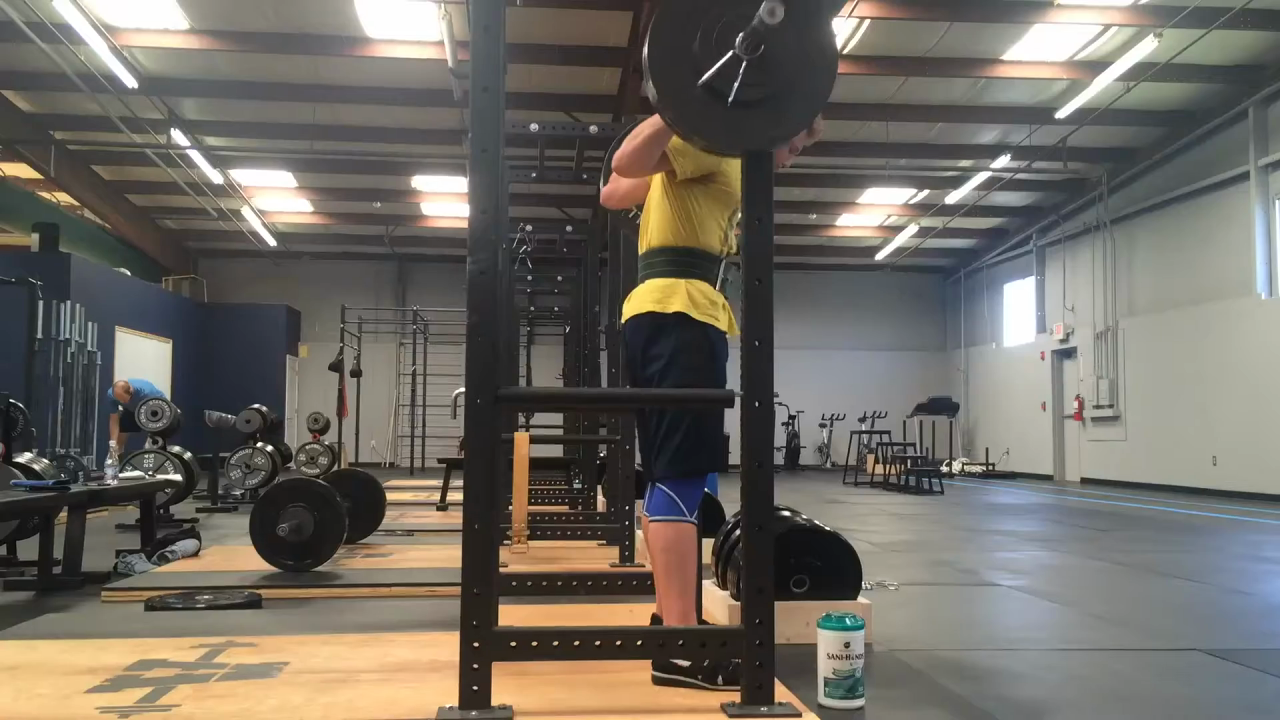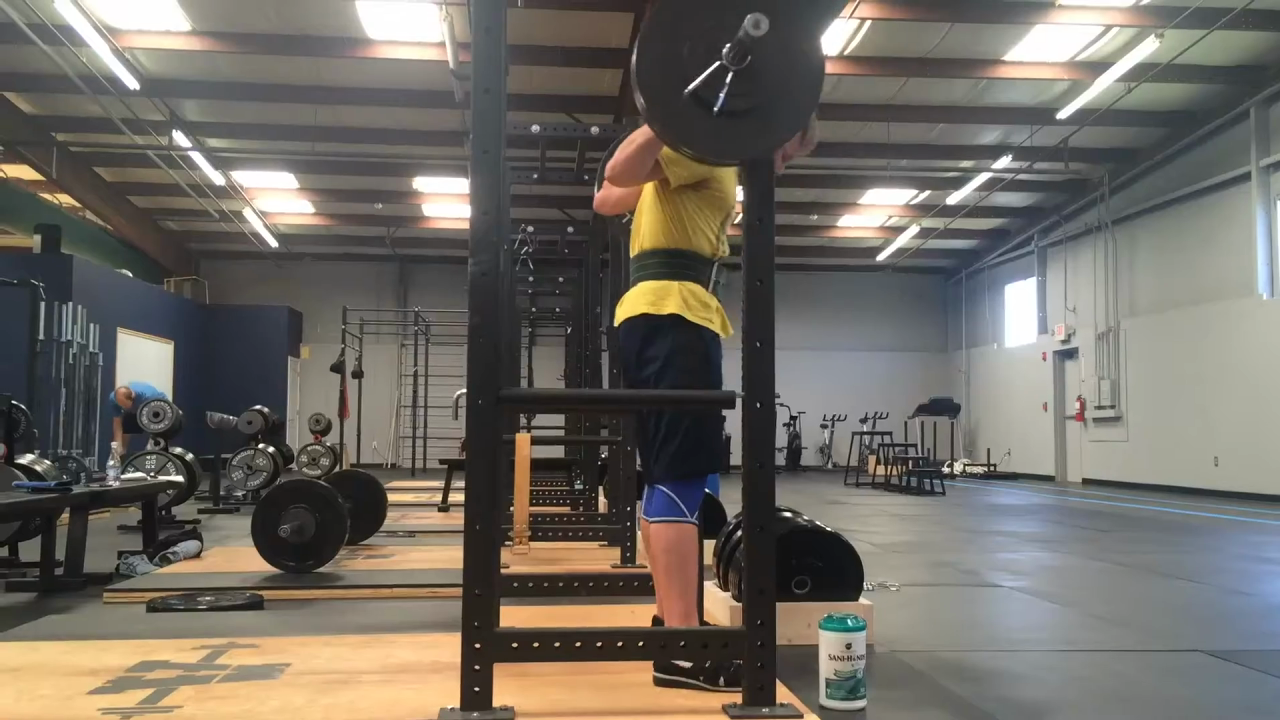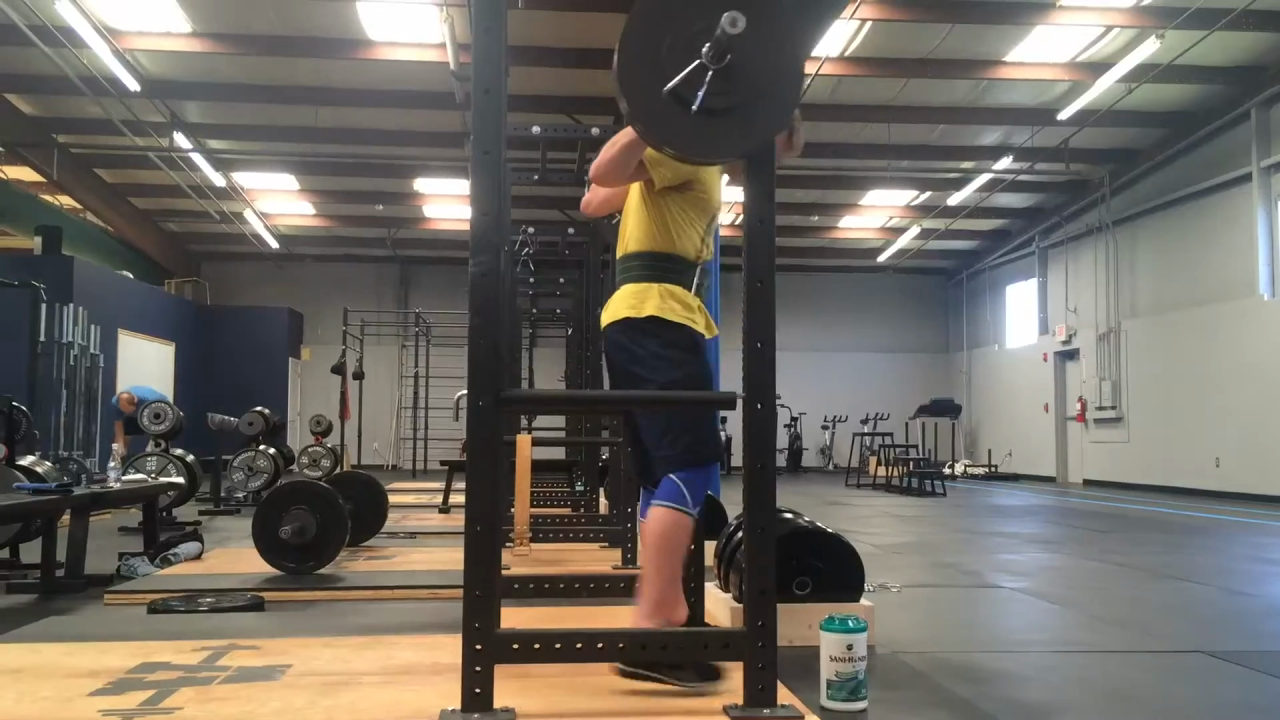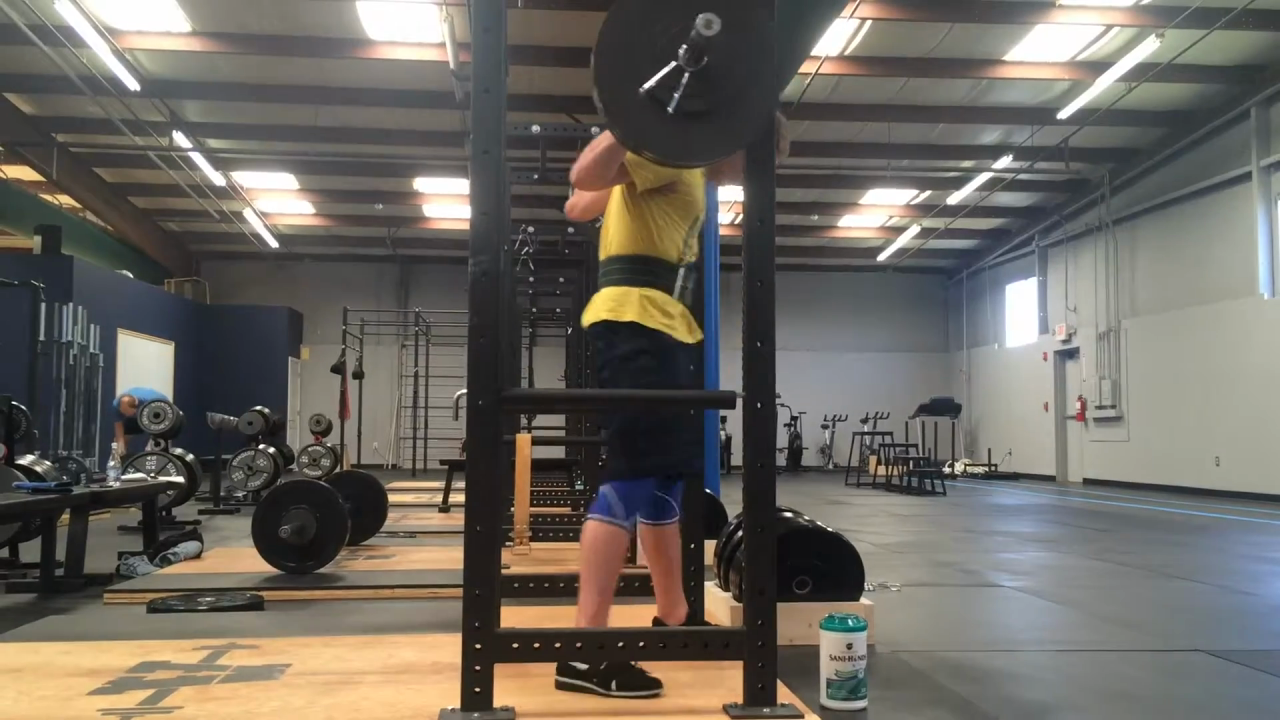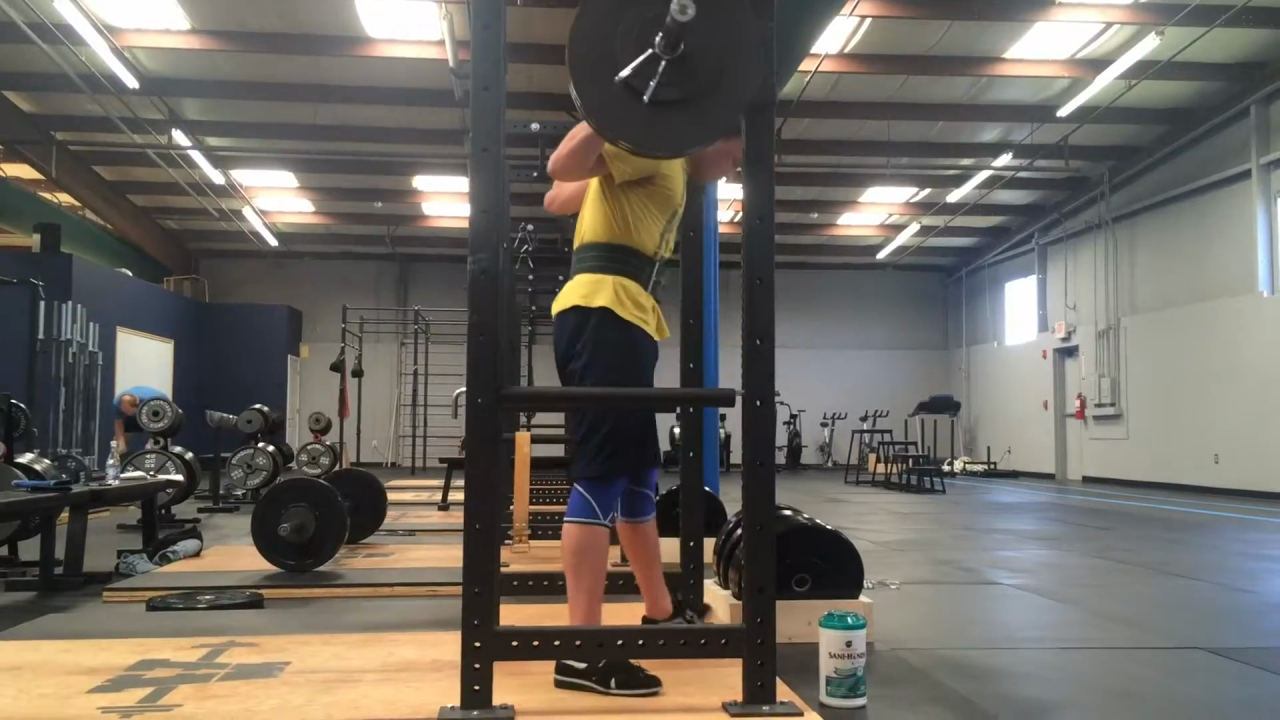
dt=0.2s
person 1, frame 1
left shoulder: (703, 160)
left elbow: (613, 192)
right elbow: (626, 161)
left hip: (660, 317)
right hip: (680, 317)
left knee: (670, 476)
right knee: (681, 476)
left ankle: (671, 618)
right ankle: (680, 648)
person 1, frame 2
left shoulder: (698, 161)
left elbow: (607, 198)
right elbow: (618, 173)
left hip: (654, 320)
right hip: (672, 318)
left knee: (667, 478)
right knee: (681, 478)
left ankle: (672, 619)
person 1, frame 3
left shoulder: (686, 168)
left elbow: (593, 202)
right elbow: (603, 173)
left hip: (646, 324)
right hip: (656, 322)
left knee: (665, 476)
right knee: (690, 470)
left ankle: (670, 618)
right ankle: (648, 633)
person 1, frame 4
left shoulder: (675, 170)
left elbow: (578, 206)
right elbow: (584, 176)
left hip: (649, 328)
right hip: (635, 324)
left knee: (663, 479)
right knee: (631, 482)
left ankle: (674, 617)
person 1, frame 5
left shoulder: (658, 166)
left elbow: (557, 198)
right elbow: (561, 165)
left hip: (618, 320)
right hip: (604, 314)
left knee: (636, 474)
right knee: (603, 476)
left ankle: (661, 611)
right ankle: (582, 652)
